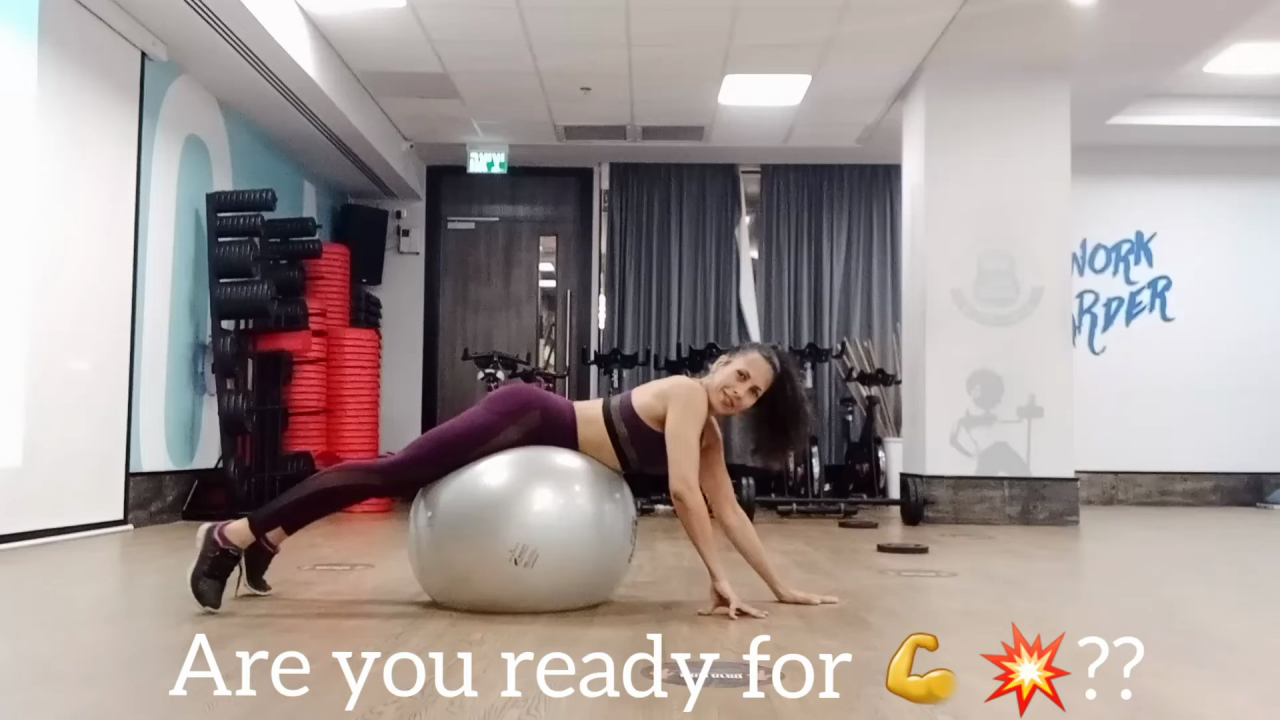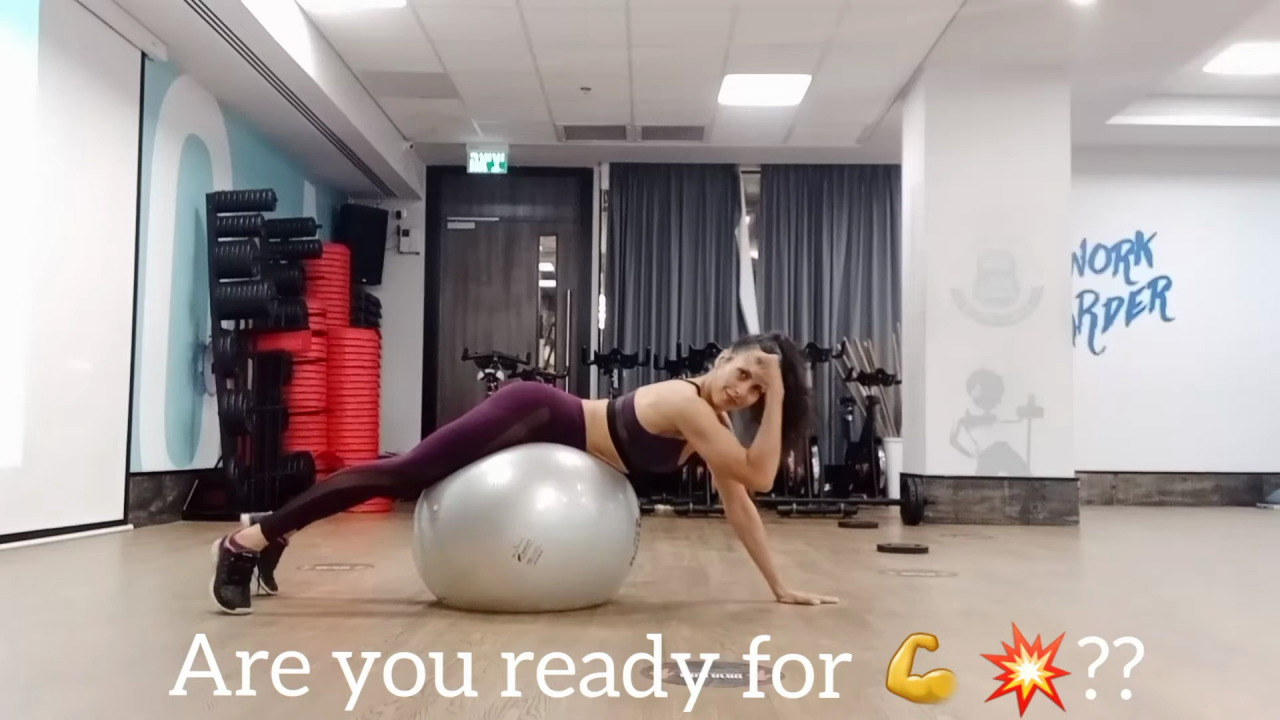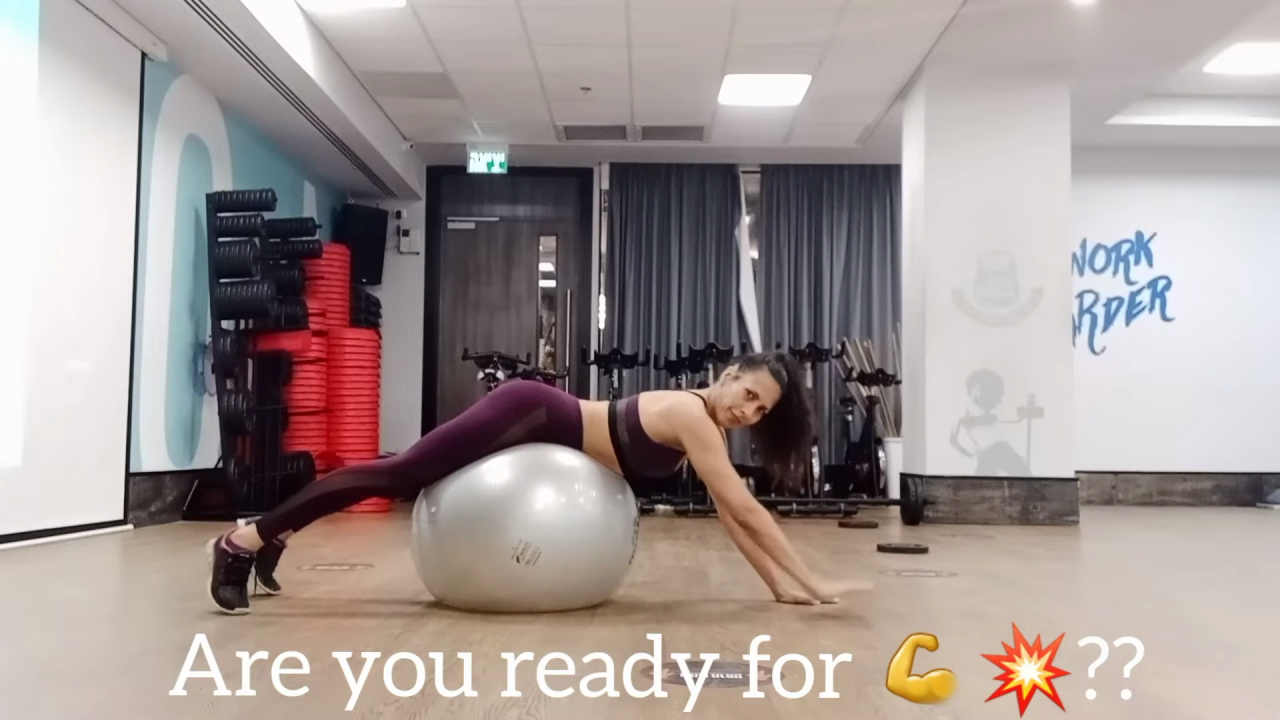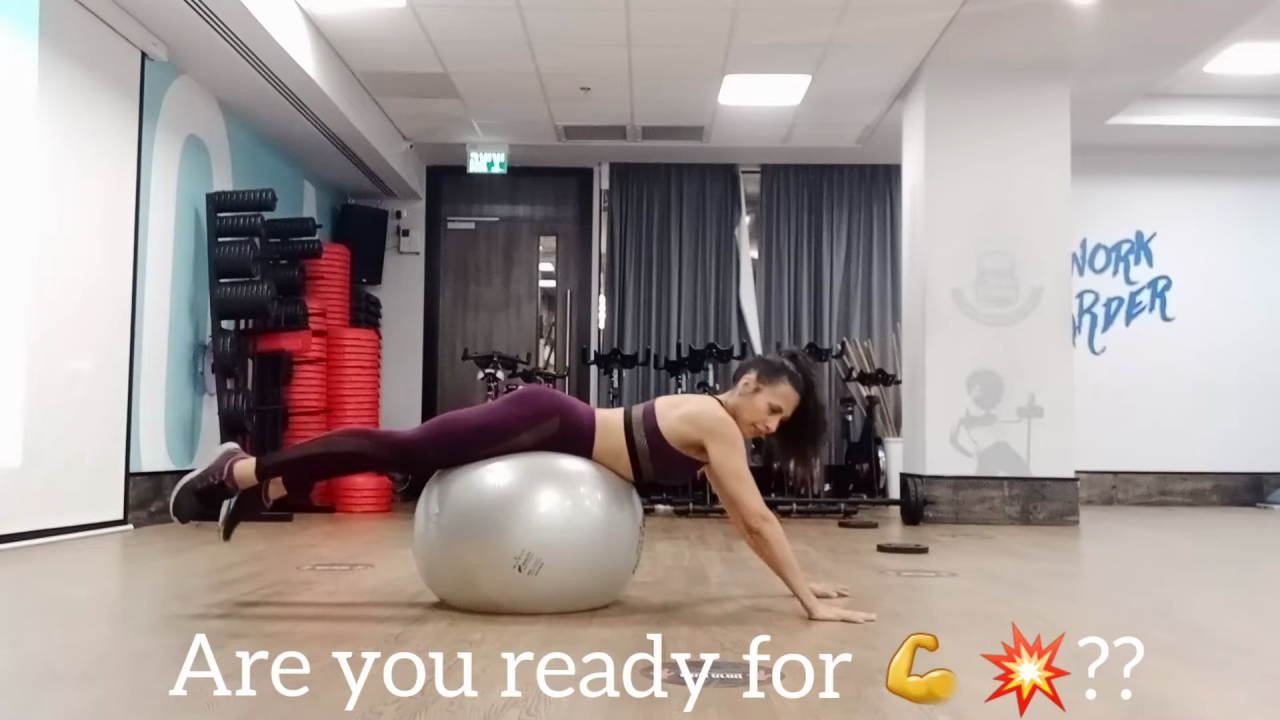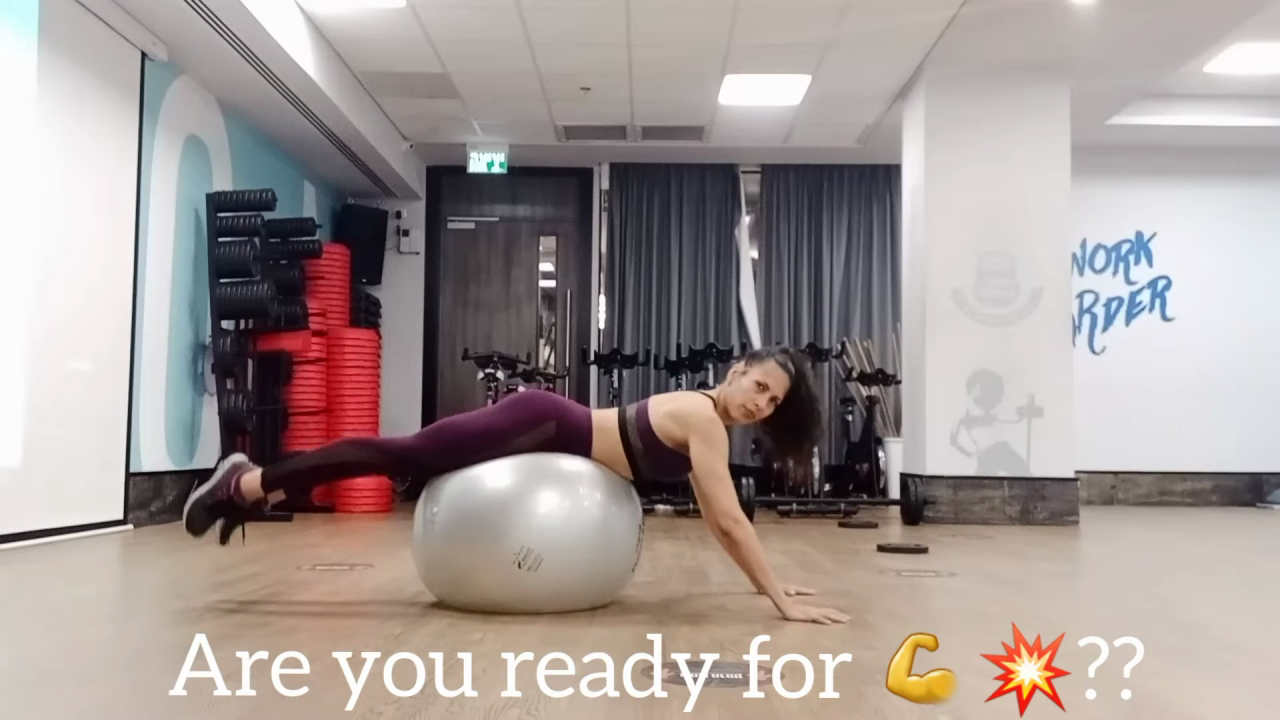
dt=1s
person 1, frame 1
left shoulder: (710, 433)
right shoulder: (687, 395)
left elbow: (727, 510)
right elbow: (682, 491)
left wrist: (781, 586)
right wrist: (719, 579)
left hip: (540, 442)
right hip: (525, 419)
left knee: (402, 478)
right knee: (389, 475)
left ankle: (267, 536)
right ankle: (231, 535)
person 1, frame 2
left shoulder: (713, 418)
right shoulder: (688, 404)
left elbow: (737, 502)
right elbow: (759, 477)
left wrist: (781, 587)
right wrist: (779, 396)
left hip: (545, 432)
right hip: (531, 417)
left knee: (413, 478)
right knee: (399, 477)
left ankle: (272, 530)
right ankle: (248, 540)
person 1, frame 3
left shoulder: (709, 426)
right shoulder: (692, 417)
left elbow: (732, 518)
right elbow: (746, 510)
left wrist: (779, 587)
right wrist: (813, 582)
left hip: (541, 428)
right hip: (530, 416)
left knee: (410, 476)
right knee: (398, 475)
left ankle: (271, 538)
right ankle: (243, 540)
person 1, frame 4
left shoulder: (710, 426)
right shoulder: (716, 421)
left elbow: (739, 520)
right elbow: (758, 519)
left wrist: (799, 582)
right wrist: (810, 601)
left hip: (552, 431)
right hip: (543, 424)
left knee: (405, 456)
right knee: (399, 448)
left ankle: (260, 485)
right ankle: (243, 470)
person 1, frame 5
left shoulder: (708, 420)
right shoulder: (703, 417)
left elbow: (715, 517)
right elbow: (731, 519)
left wrist: (763, 580)
right wrist: (782, 600)
left hip: (548, 435)
right hip: (540, 428)
left knee: (405, 463)
right knee: (397, 455)
left ankle: (252, 485)
right ankle: (246, 483)
